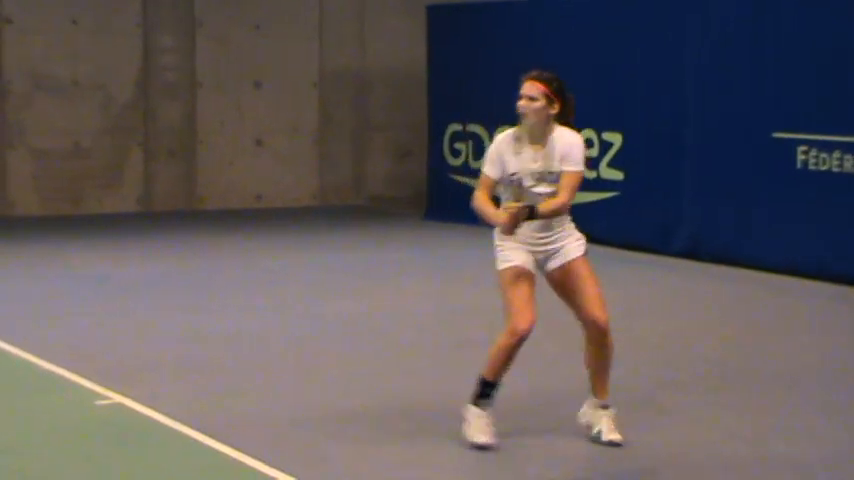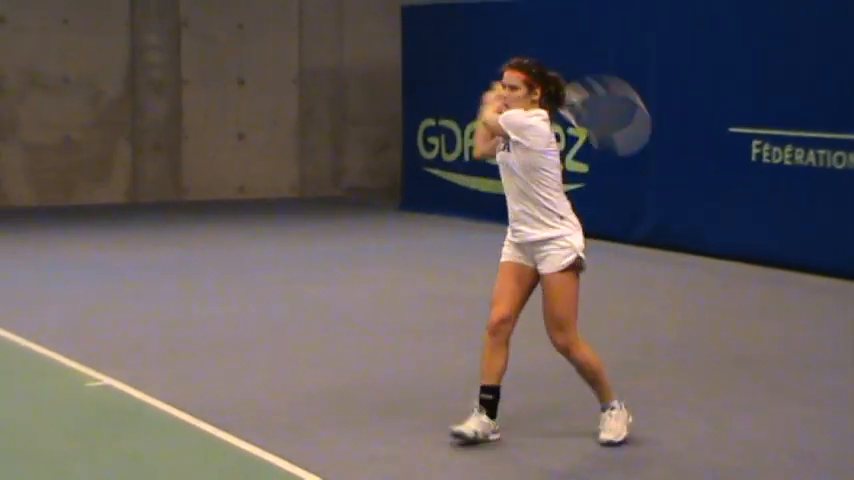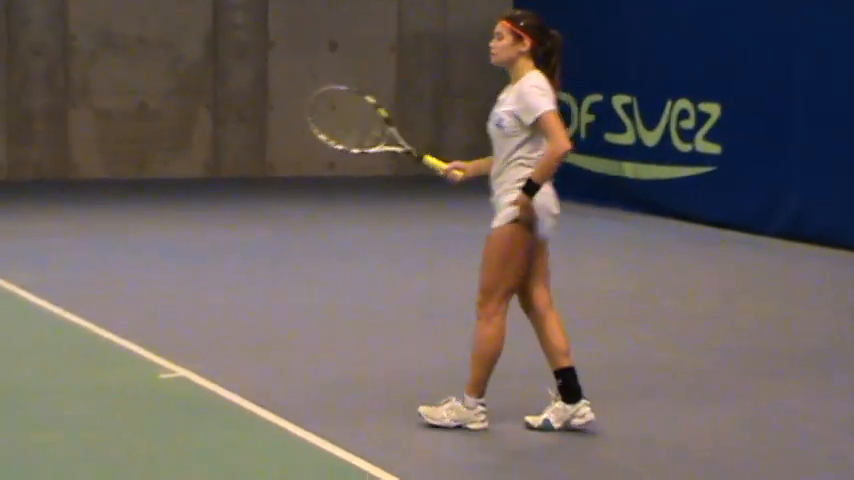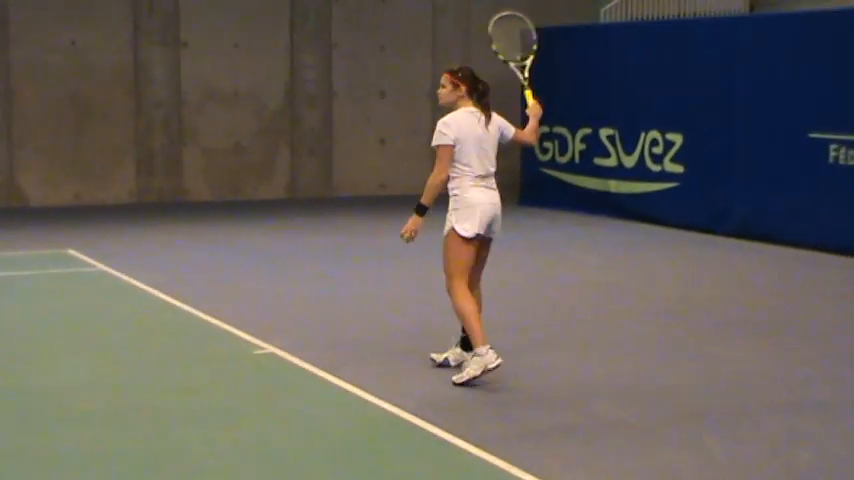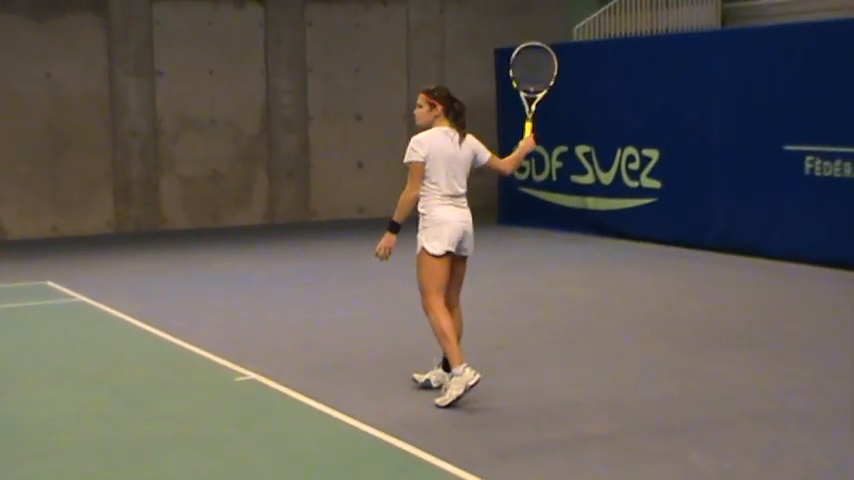
dt=1s
person 1, frame 1
left shoulder: (571, 141)
right shoulder: (504, 142)
left elbow: (564, 201)
right elbow: (481, 196)
left wrist: (527, 212)
right wrist: (499, 219)
left hip: (561, 241)
right hip: (516, 243)
left knee: (598, 322)
right knee: (520, 327)
left ankle: (598, 408)
right ankle: (479, 404)
person 1, frame 2
left shoulder: (526, 122)
right shoulder: (512, 130)
left elbow: (491, 121)
right elbow: (483, 150)
left wrist: (491, 109)
right wrist: (493, 109)
left hip: (556, 240)
right hip: (520, 240)
left knee: (564, 339)
right knee: (497, 322)
left ankle: (613, 408)
right ankle: (485, 416)
person 1, frame 3
left shoulder: (531, 88)
right shoulder: (515, 89)
left elbow: (560, 146)
left wrist: (528, 192)
right wrist: (472, 168)
left hip: (520, 208)
right hip: (519, 205)
left knee: (490, 305)
right knee: (538, 304)
person 1, frame 4
left shoulder: (449, 123)
right shoulder: (493, 119)
left elbow: (440, 175)
right elbow: (530, 139)
left wrist: (418, 214)
right wrist: (534, 116)
left hip: (467, 204)
right hip: (491, 202)
left knee: (456, 285)
right knee: (471, 283)
left ankle: (483, 352)
right ankle: (465, 349)
person 1, frame 5
left shoulder: (421, 141)
right shoulder: (467, 140)
left elbow: (412, 192)
right elbow: (506, 166)
left wrist: (392, 231)
right wrist: (525, 148)
left hip: (437, 223)
right hip: (462, 221)
left knee: (433, 303)
right knee: (451, 303)
left ankle: (461, 371)
right ankle: (446, 370)
